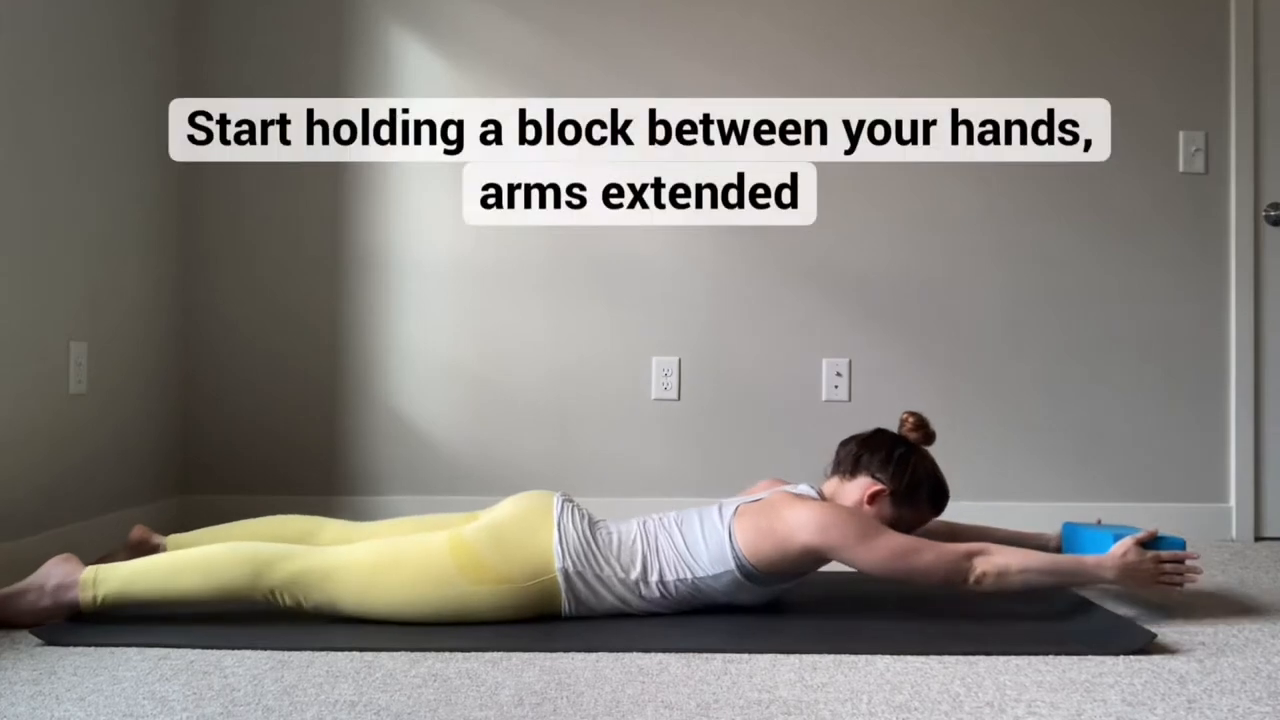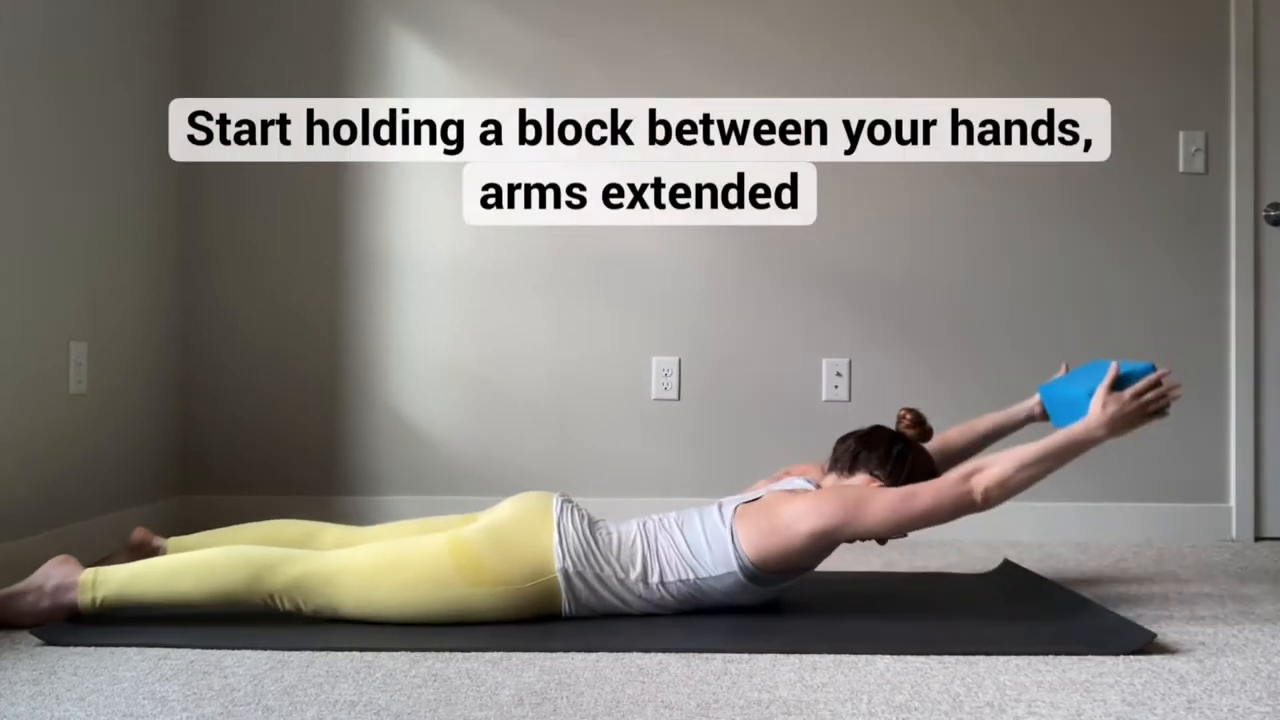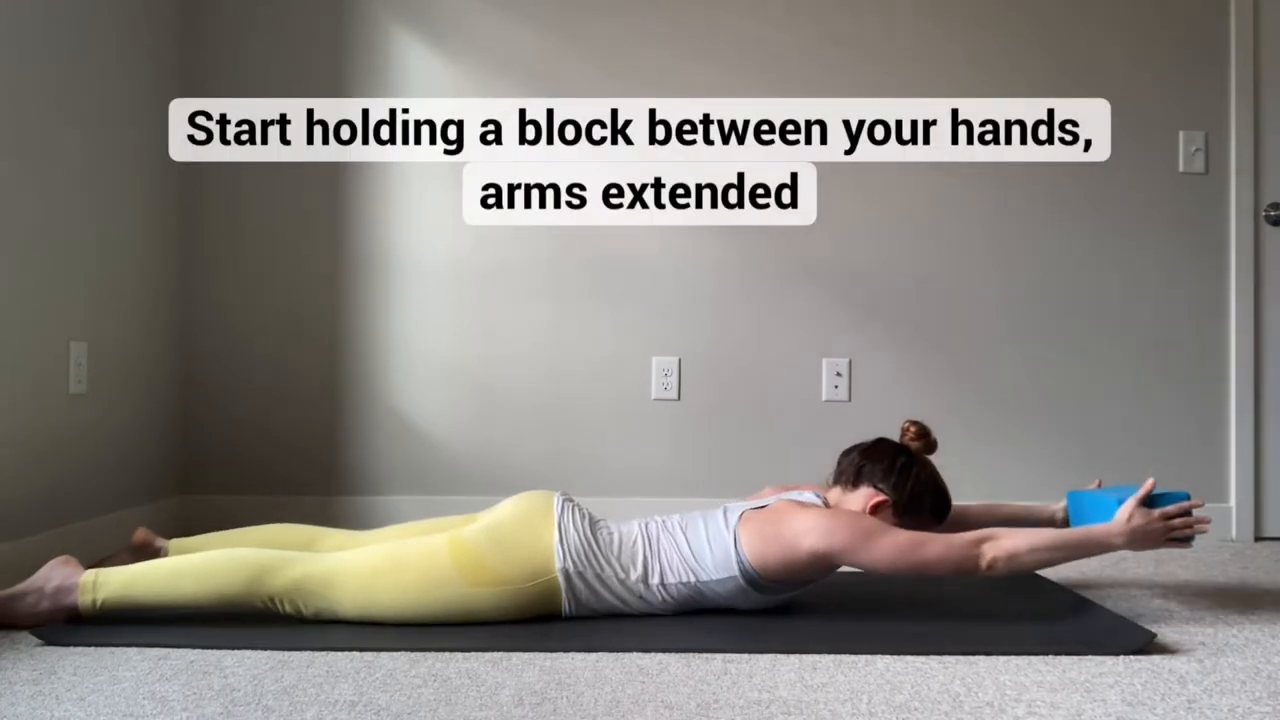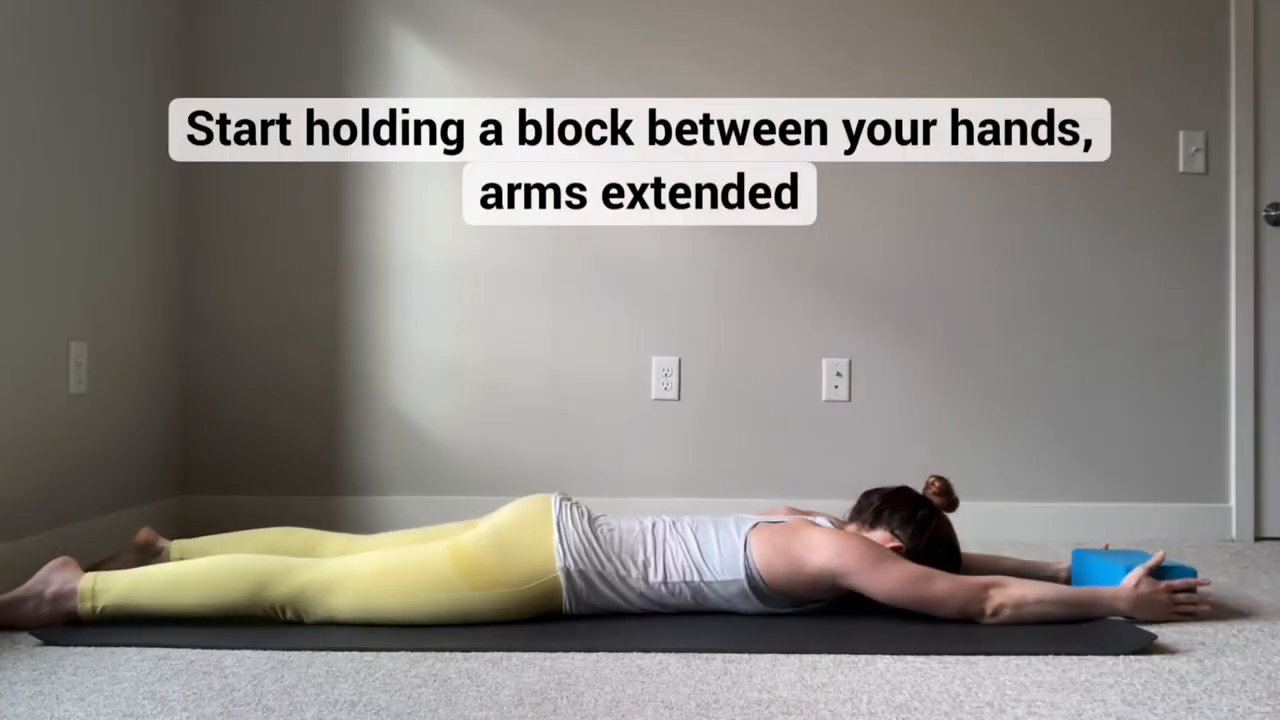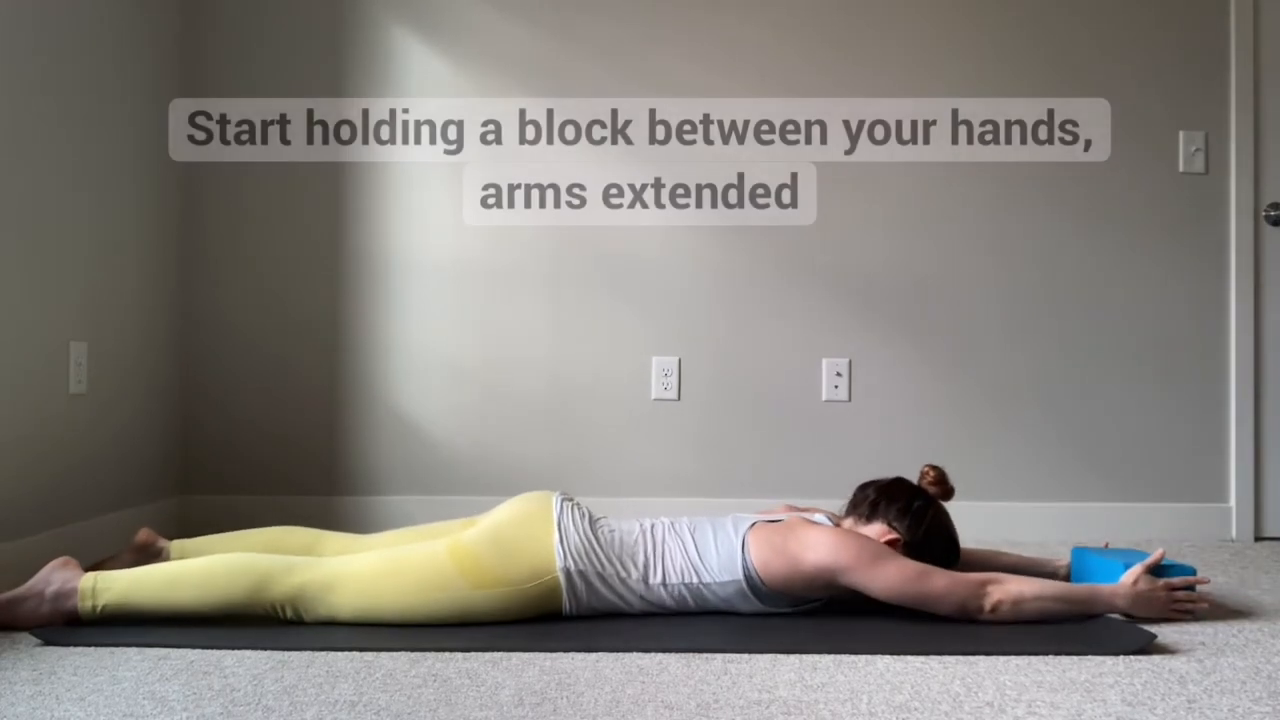
dt=0.7s
person 1, frame 1
left shoulder: (803, 492)
right shoulder: (820, 526)
left elbow: (944, 530)
right elbow: (965, 570)
left wrist: (1063, 535)
right wrist: (1103, 572)
left hip: (541, 526)
right hip: (534, 566)
left knee: (336, 540)
right knee: (304, 582)
left ankle: (158, 547)
person 1, frame 2
left shoulder: (810, 479)
right shoulder: (822, 515)
left elbow: (927, 459)
right elbow: (968, 494)
left wrist: (1034, 407)
right wrist: (1095, 430)
left hip: (539, 530)
right hip: (539, 570)
left knee: (336, 541)
right knee: (306, 585)
left ankle: (162, 550)
person 1, frame 3
left shoulder: (811, 497)
right shoulder: (824, 533)
left elbow: (950, 517)
right elbow: (973, 556)
left wrist: (1064, 508)
right wrist: (1111, 537)
left hip: (544, 528)
right hip: (538, 565)
left knee: (337, 549)
right knee: (307, 589)
left ankle: (162, 551)
person 1, frame 4
left shoulder: (818, 525)
right shoulder: (832, 555)
left elbow: (955, 556)
right elbow: (975, 601)
left wrist: (1077, 564)
right wrist: (1115, 603)
left hip: (547, 531)
right hip: (545, 566)
left knee: (342, 552)
right knee: (312, 592)
left ankle: (165, 552)
person 1, frame 5
left shoulder: (821, 523)
right shoulder: (831, 554)
left elbow: (950, 552)
right elbow: (976, 600)
left wrist: (1081, 561)
right wrist: (1115, 600)
left hip: (547, 532)
right hip: (542, 566)
left knee: (342, 550)
right knee: (310, 589)
left ankle: (166, 553)
